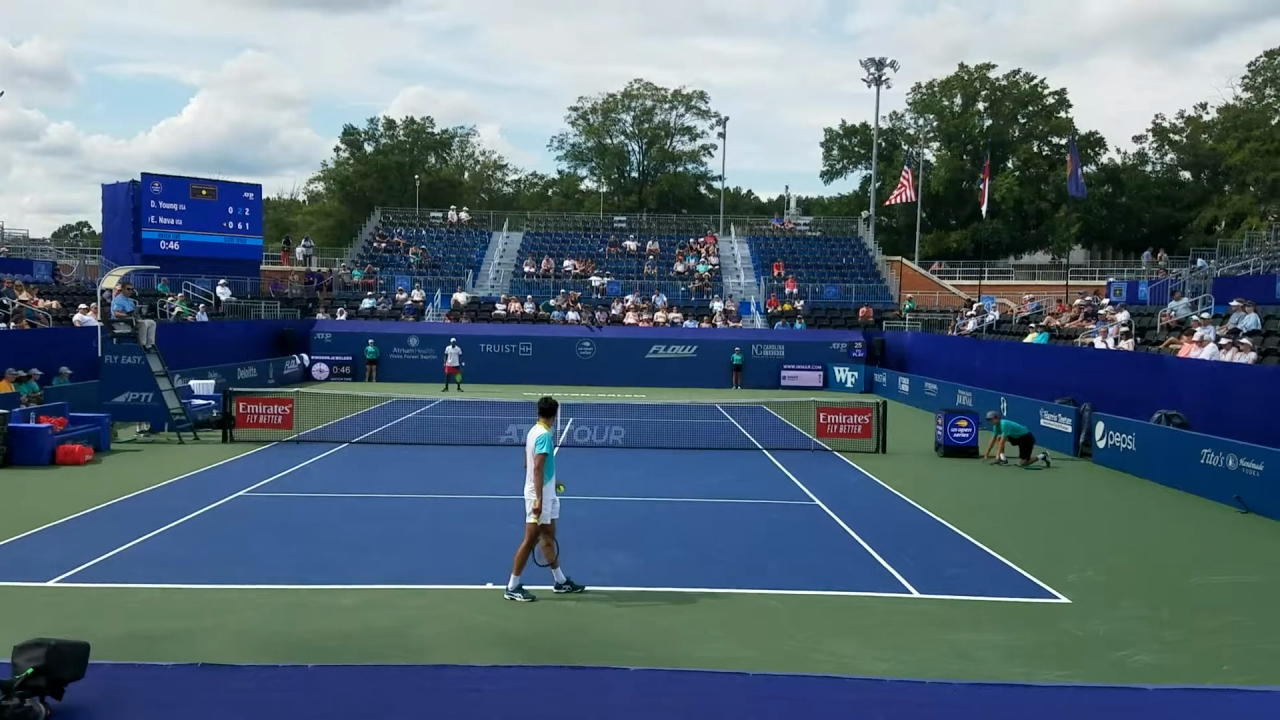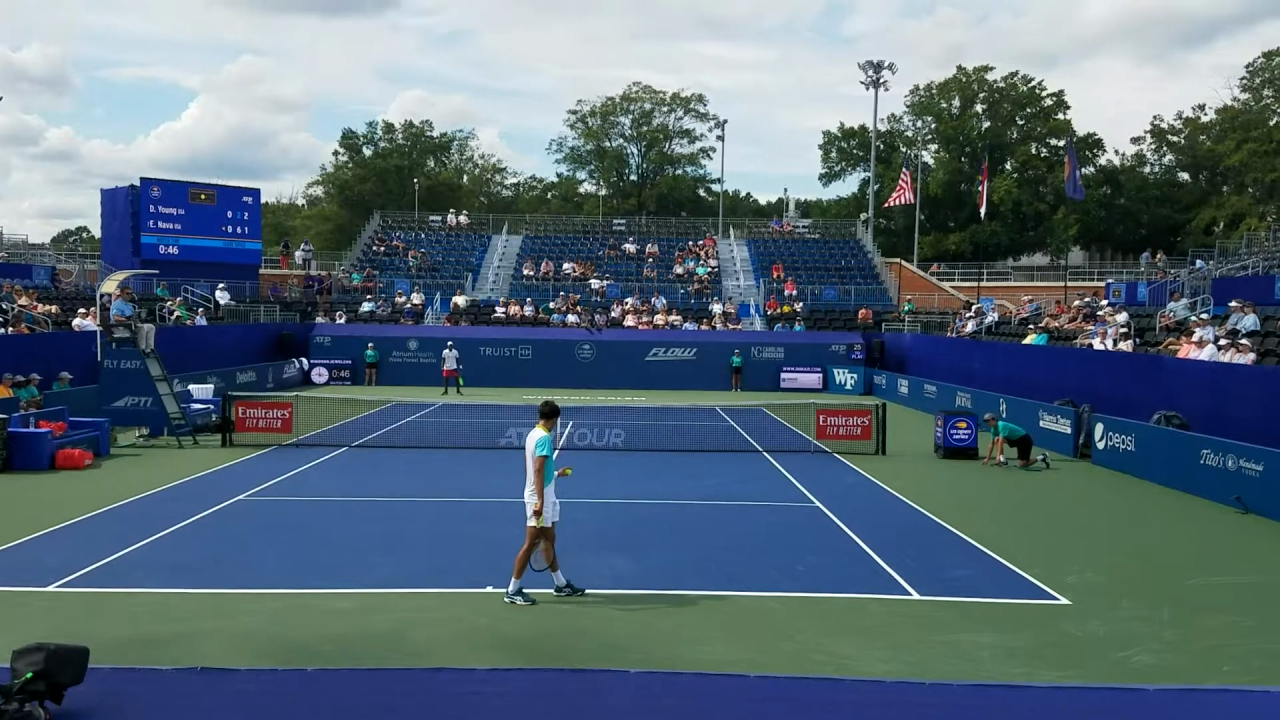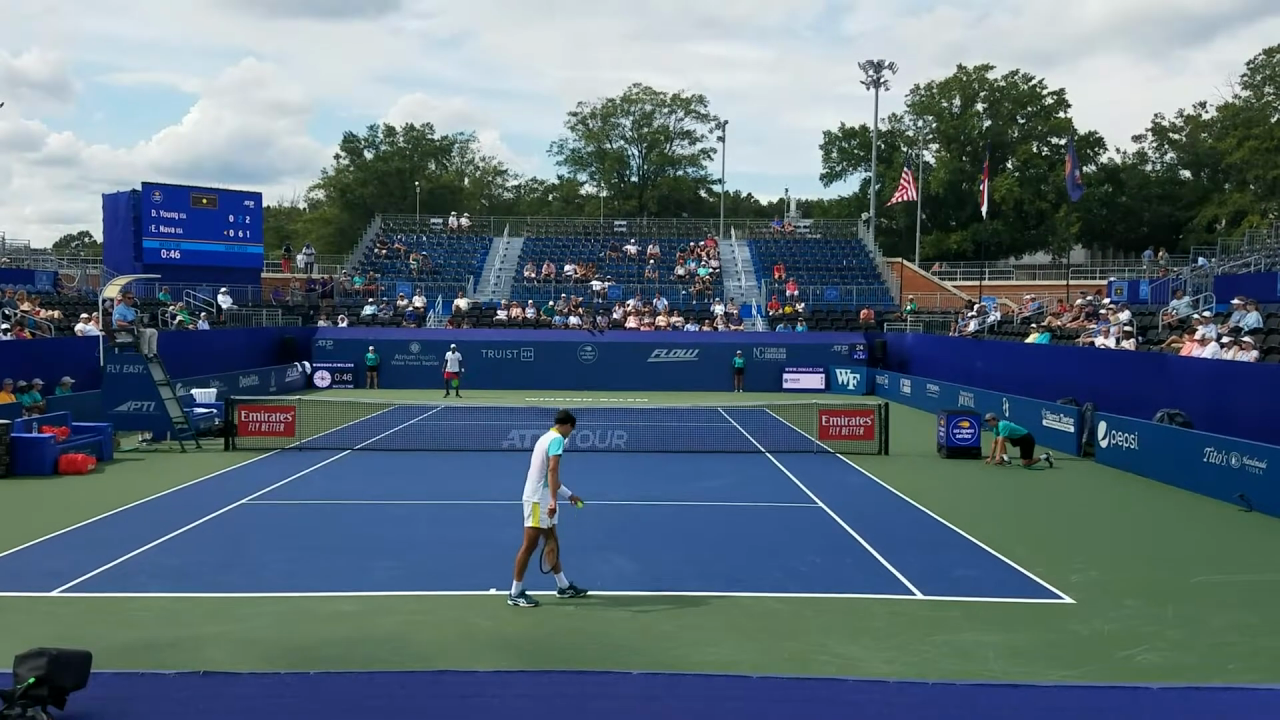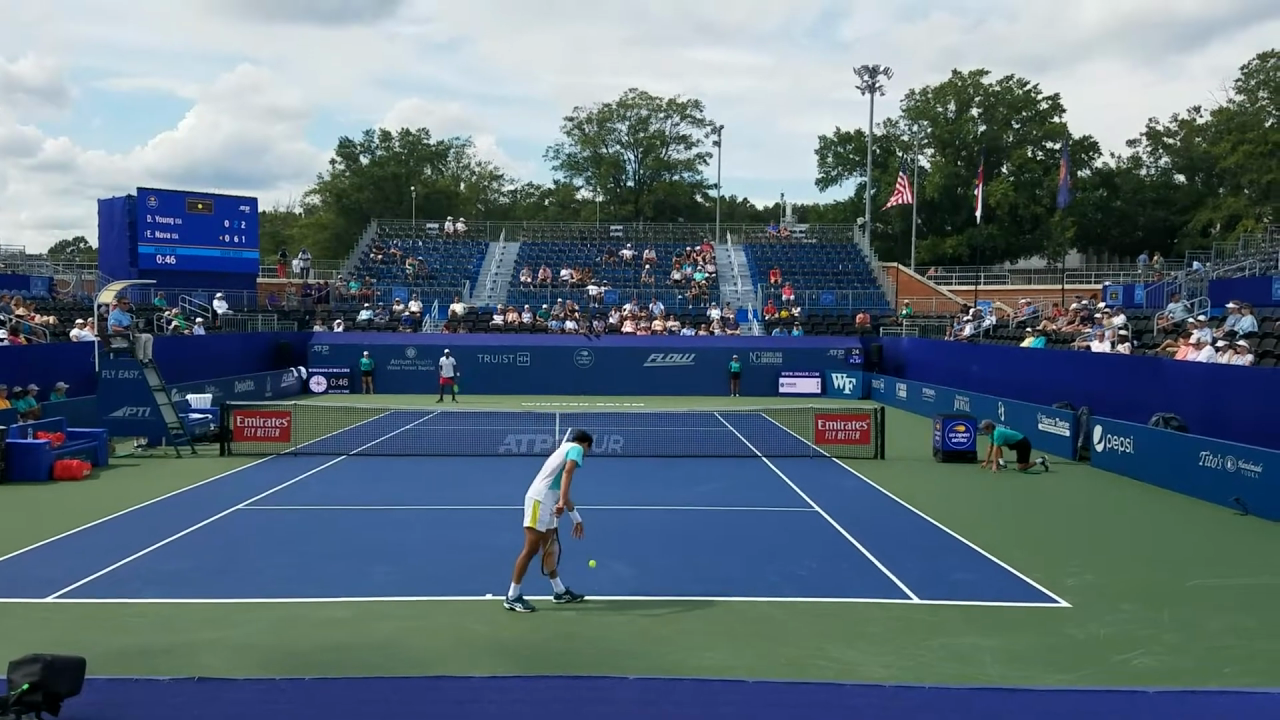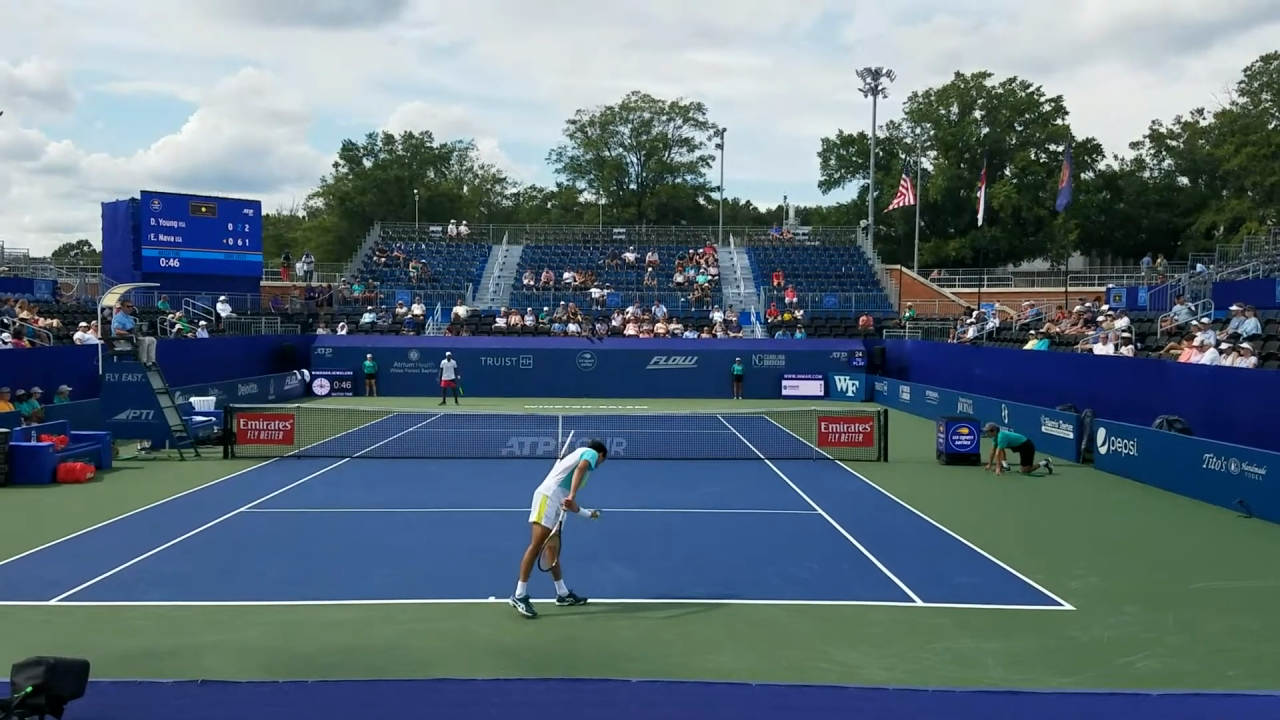
dt=0.3s
person 1, frame 1
left shoulder: (534, 431)
right shoulder: (544, 435)
right elbow: (537, 468)
right wrist: (539, 500)
left hip: (546, 495)
right hip: (539, 496)
left knee: (549, 538)
right knee: (530, 541)
left ankle: (560, 582)
right ankle: (512, 587)
person 1, frame 2
left shoulder: (533, 434)
right shoulder: (544, 437)
right elbow: (538, 471)
left wrist: (556, 474)
right wrist: (540, 502)
left hip: (546, 497)
right hip: (539, 499)
left knee: (549, 541)
right knee: (531, 544)
left ankle: (561, 585)
right ankle: (512, 591)
person 1, frame 3
left shoulder: (547, 438)
right shoulder: (557, 438)
right elbow: (553, 469)
left wrist: (569, 495)
right wrist: (553, 500)
left hip: (544, 499)
right hip: (538, 500)
left knee: (552, 543)
right knee: (530, 546)
left ankle: (564, 587)
right ankle: (515, 593)
person 1, frame 4
left shoulder: (565, 449)
right shoulder: (576, 448)
left elbow: (563, 493)
right elbow: (568, 472)
left wrist: (577, 519)
right wrist: (562, 501)
left hip: (546, 501)
right hip: (539, 500)
left knee: (549, 548)
right knee: (531, 549)
left ankle: (560, 592)
right ankle: (512, 596)
person 1, frame 5
right shoulder: (591, 453)
left elbow: (571, 504)
right elbow: (580, 468)
left wrist: (589, 514)
right wrist: (571, 495)
left hip: (555, 500)
right hip: (548, 496)
left knee: (553, 549)
right knee: (536, 547)
left ankle: (563, 594)
right ankle: (519, 595)
